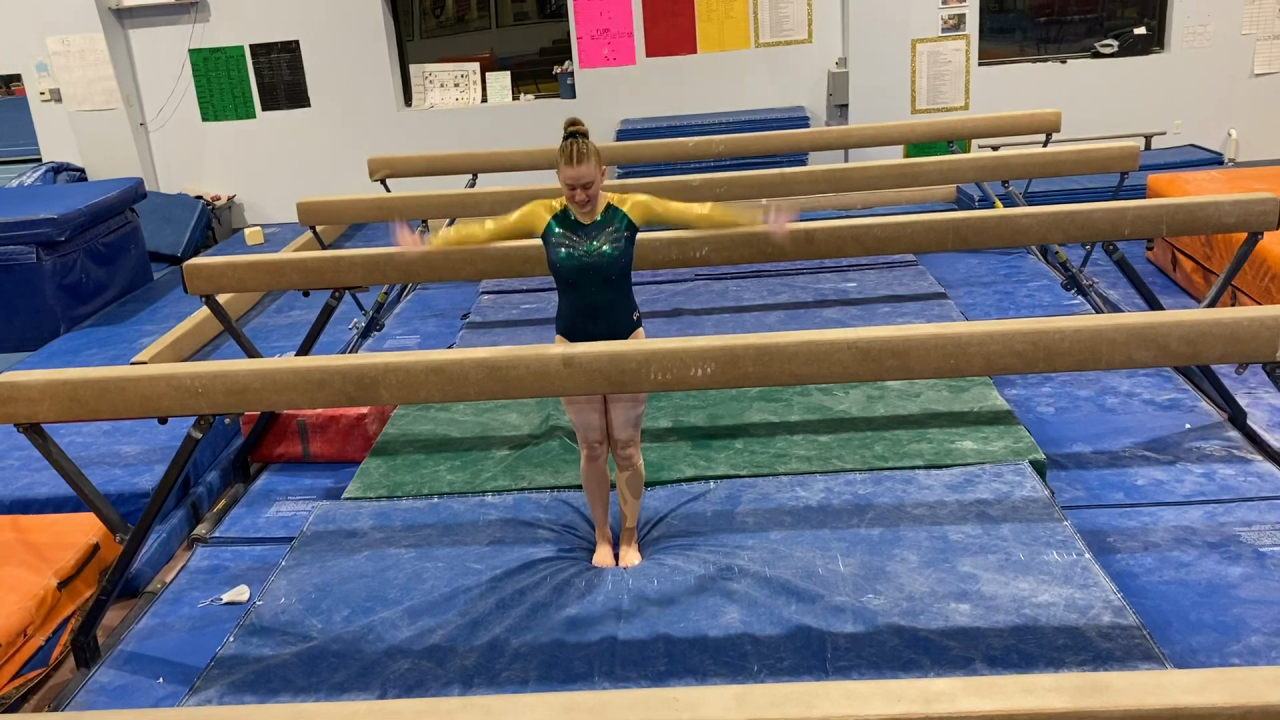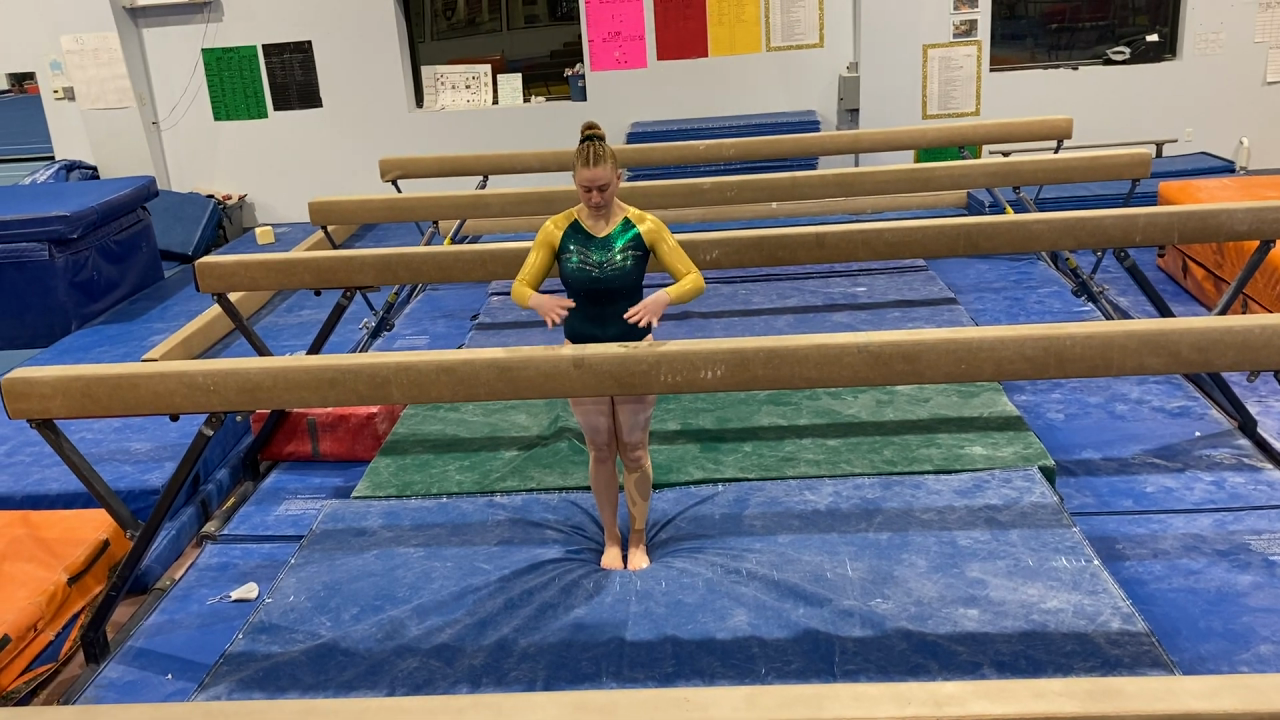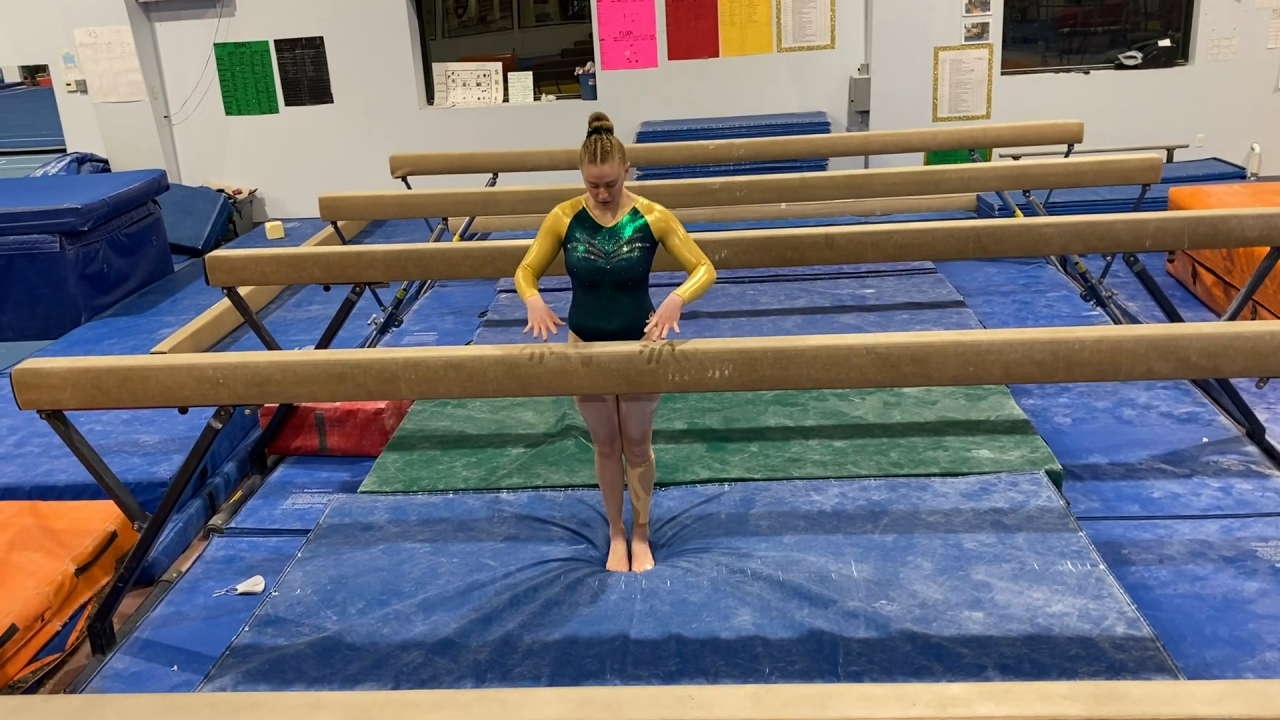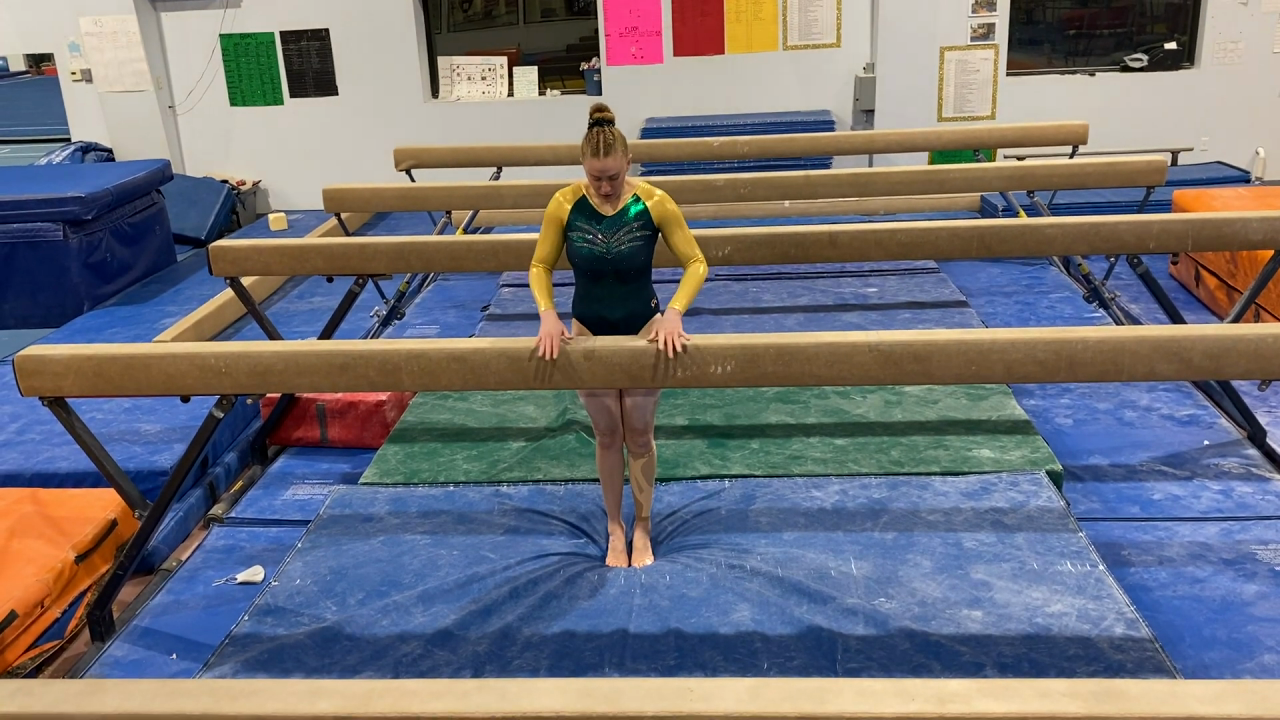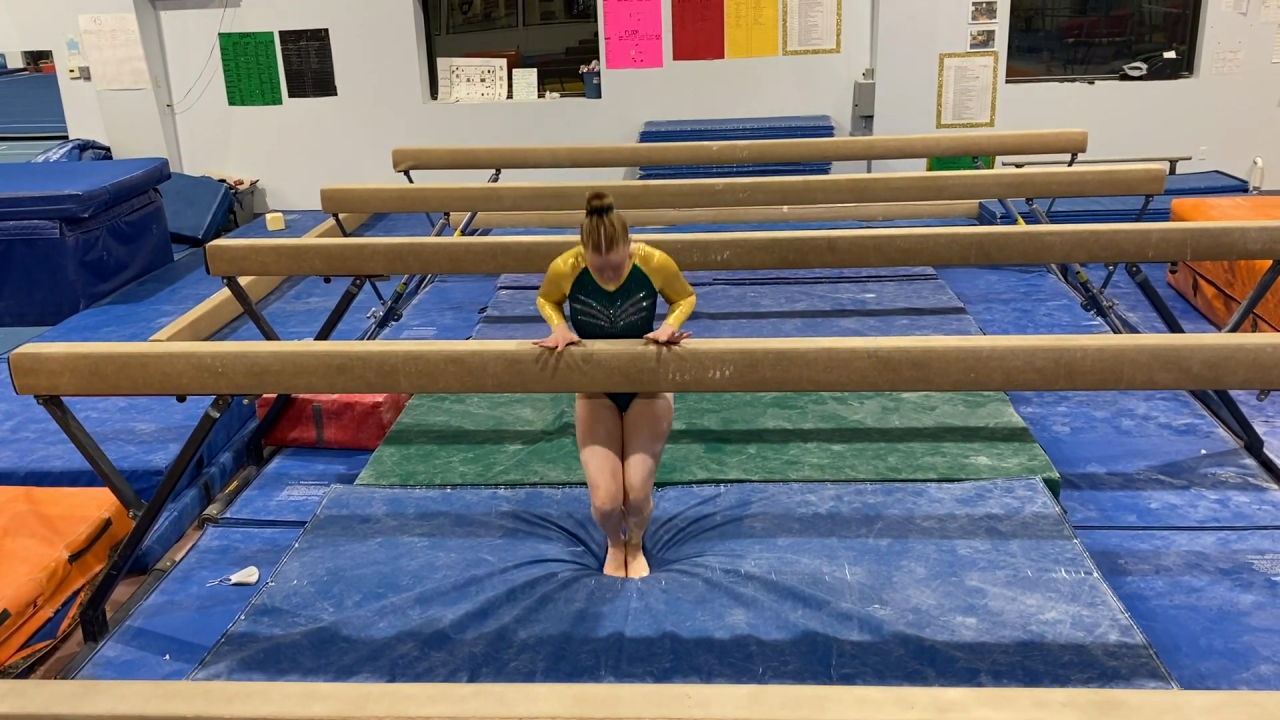
dt=0.7s
person 1, frame 1
left shoulder: (629, 210)
right shoulder: (545, 216)
left elbow: (696, 213)
right elbow: (487, 229)
left wrist: (759, 219)
right wrist: (425, 244)
left hip: (627, 345)
right hip: (572, 350)
left knee: (627, 447)
right knee: (592, 449)
left ankle: (630, 536)
right ankle: (603, 537)
person 1, frame 2
left shoulder: (644, 226)
right shoulder: (556, 229)
left elbow: (694, 280)
right elbow: (520, 286)
left wrist: (662, 297)
right wrist: (539, 300)
left knee: (634, 451)
right knee: (601, 452)
left ankle: (638, 539)
right ankle: (611, 538)
person 1, frame 3
left shoulder: (653, 217)
right shoulder: (564, 217)
left elbow: (705, 269)
right elbow: (525, 271)
left wrist: (677, 298)
right wrist: (534, 301)
left hip: (639, 346)
right hip: (585, 347)
left knee: (637, 446)
right knee: (606, 447)
left ankle: (640, 532)
right ankle: (616, 533)
person 1, frame 4
left shoulder: (655, 203)
right shoulder: (564, 205)
left elbow: (696, 263)
right elbow: (540, 266)
left wrist: (674, 314)
right wrist: (547, 315)
left hip: (643, 330)
right hip: (588, 333)
left knee: (639, 436)
right knee: (607, 435)
left ankle: (642, 525)
right ankle: (614, 528)
person 1, frame 5
left shoulder: (654, 264)
right shoulder: (565, 270)
left elbow: (686, 298)
right elbow: (546, 300)
left wrist: (669, 326)
right wrist: (560, 328)
left hip: (646, 386)
right hip: (597, 388)
left knee: (636, 496)
right knee: (605, 504)
left ankle: (634, 545)
right ankle: (614, 543)
